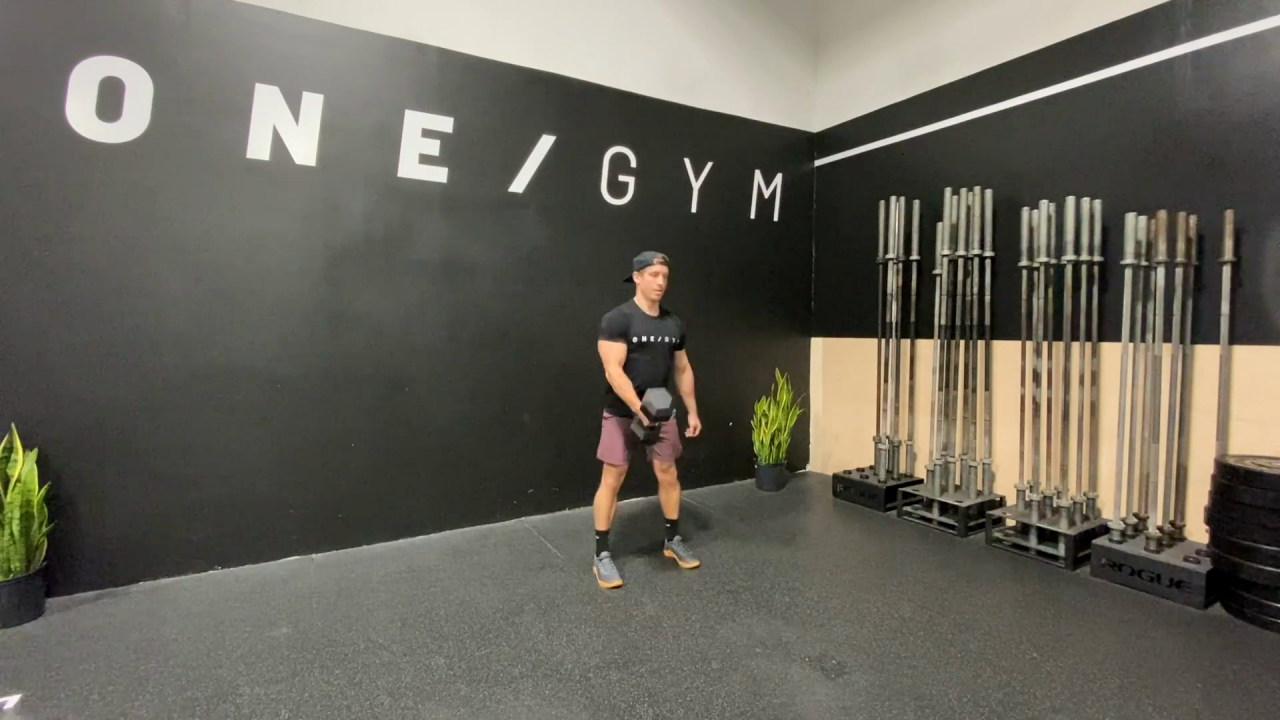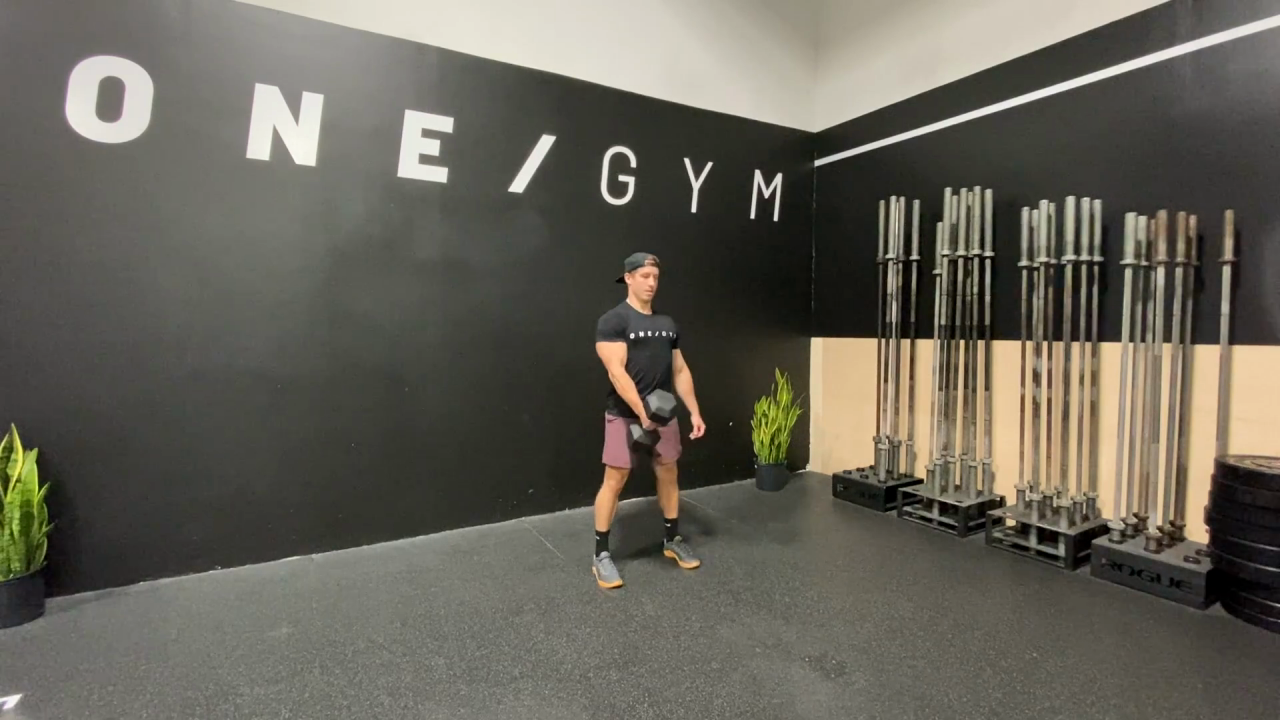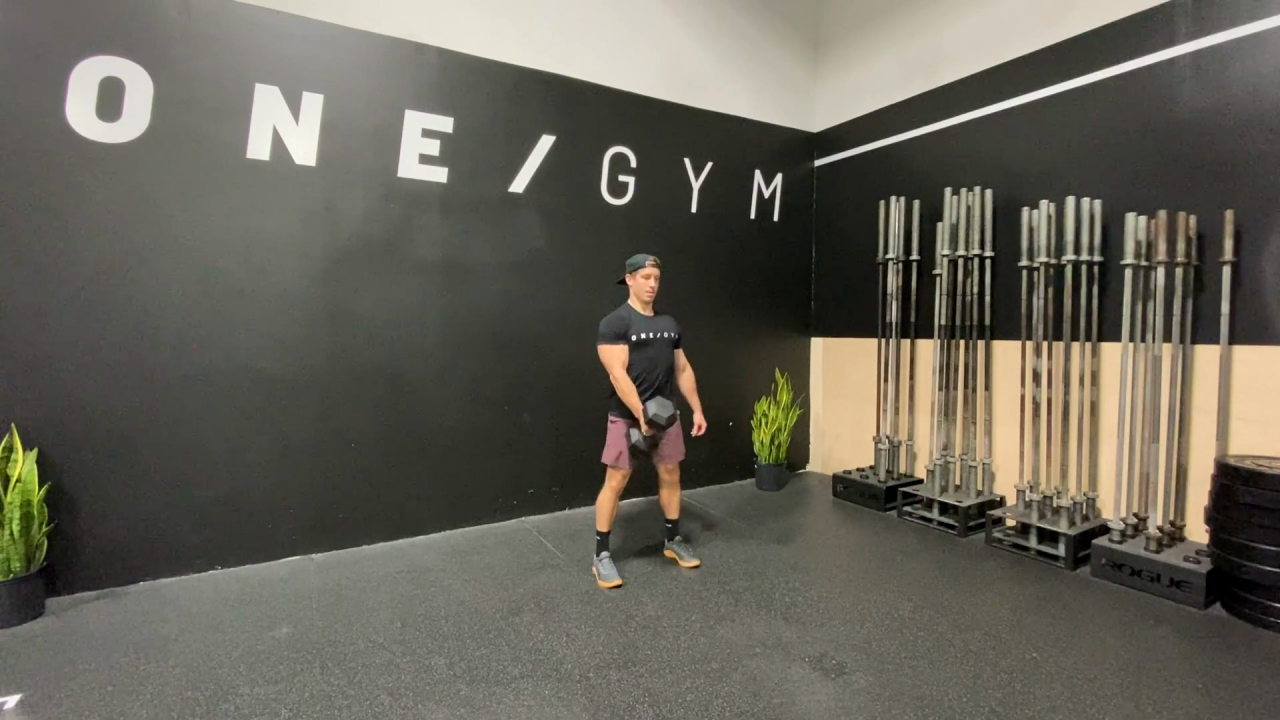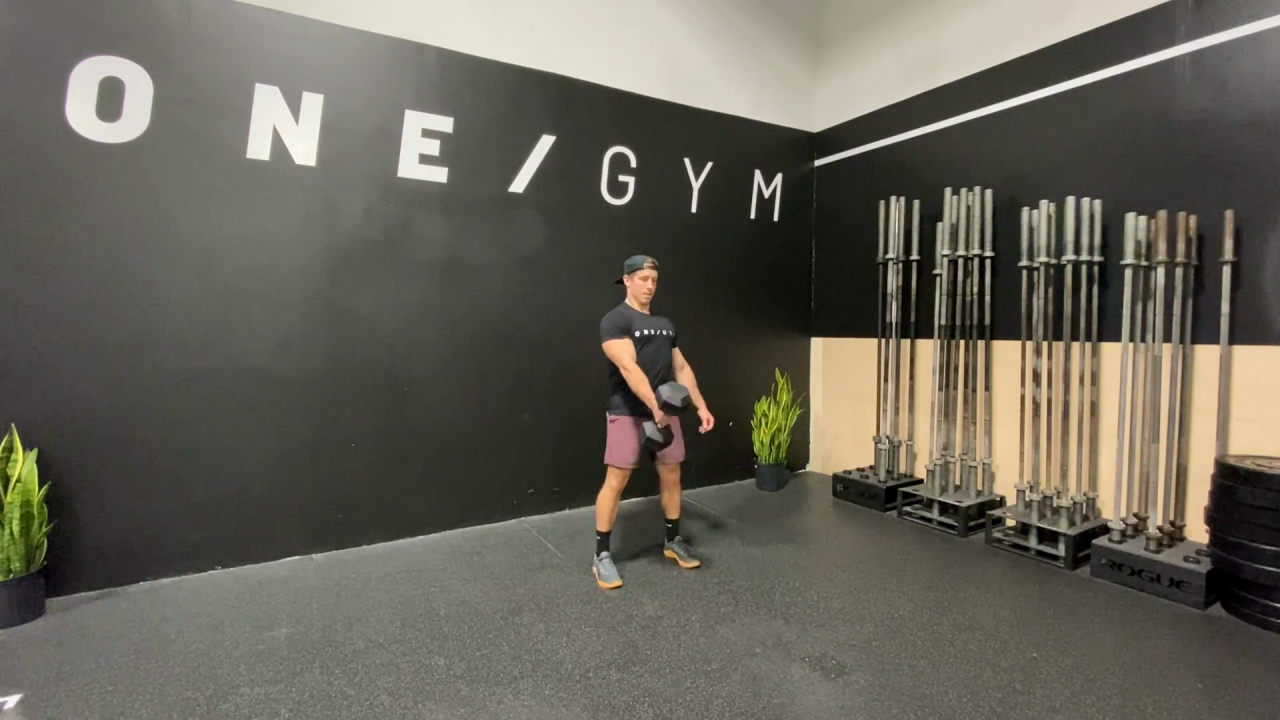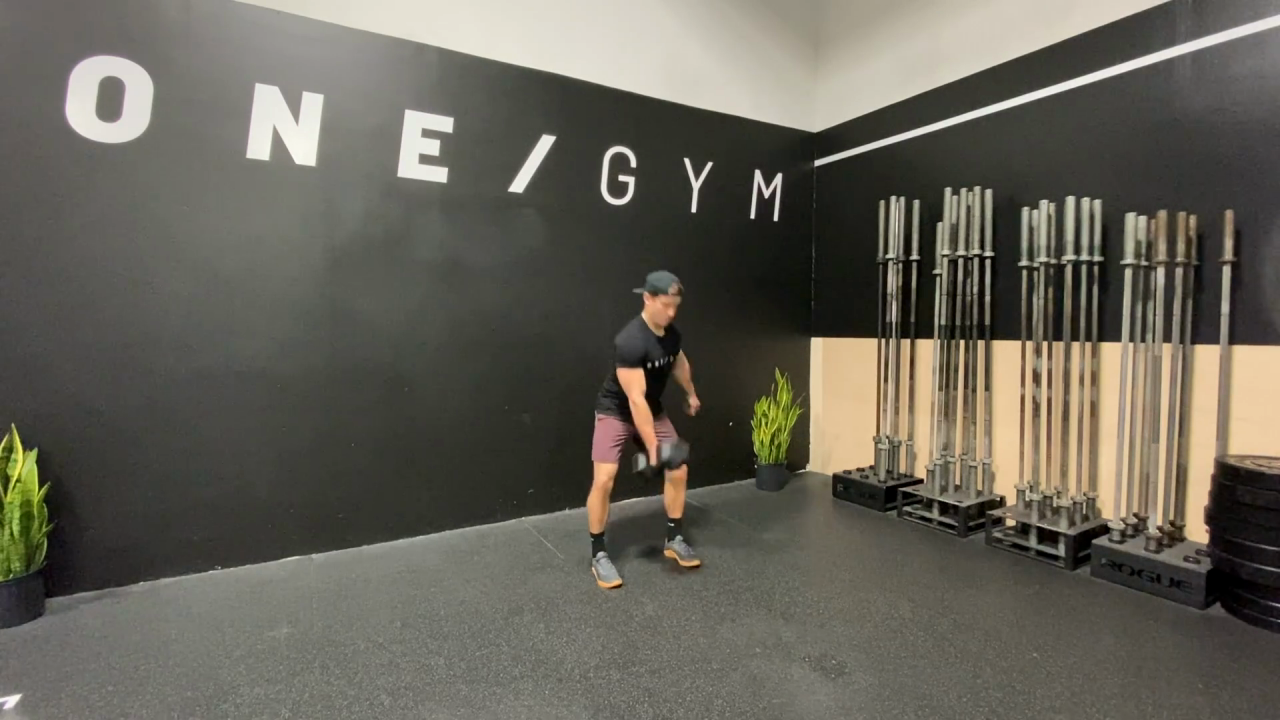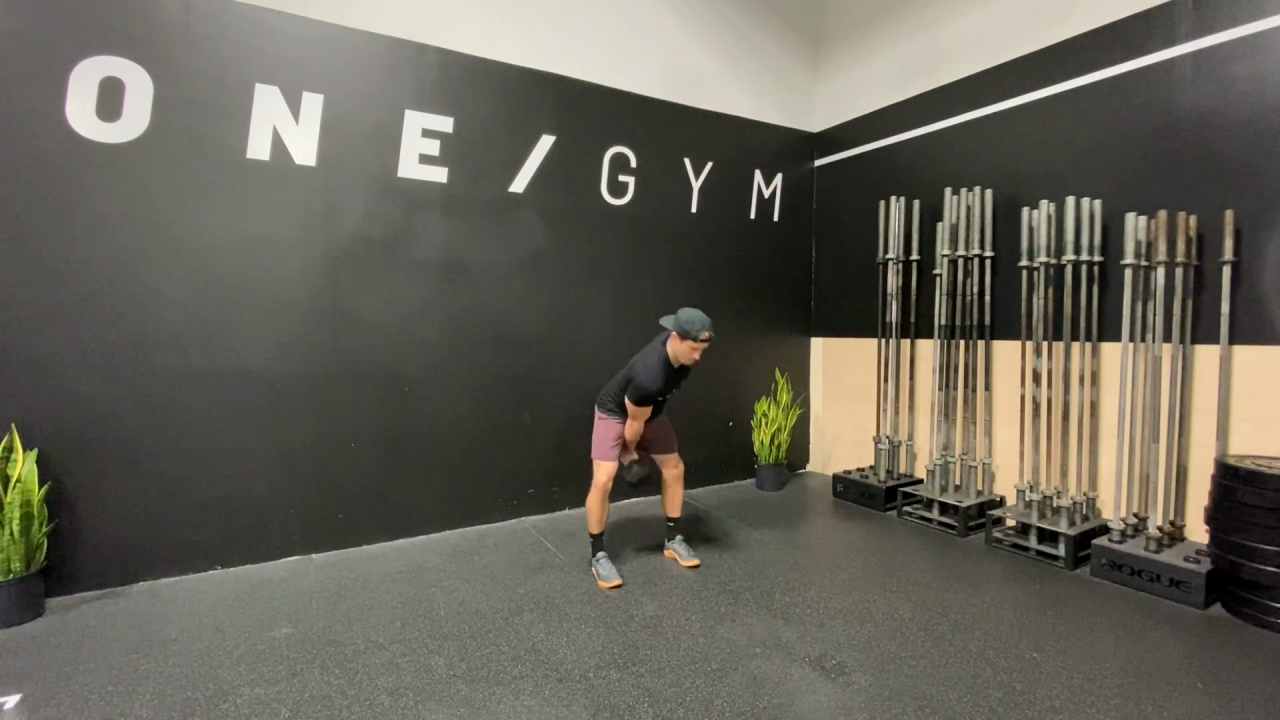
dt=0.3s
person 1, frame 1
left shoulder: (675, 324)
right shoulder: (618, 319)
left elbow: (683, 370)
right elbow: (613, 370)
left wrist: (692, 411)
right wrist: (639, 409)
right hip: (621, 414)
left knee: (668, 475)
right knee: (612, 480)
left ankle: (673, 540)
right ankle: (602, 555)
person 1, frame 2
left shoulder: (667, 323)
right shoulder: (613, 321)
left elbow: (680, 371)
right elbow: (616, 372)
left wrist: (695, 412)
right wrist: (642, 412)
right hip: (625, 416)
left knee: (669, 476)
right knee: (615, 481)
left ankle: (672, 541)
right ankle: (601, 554)
person 1, frame 3
left shoulder: (669, 324)
right shoulder: (614, 323)
left elbow: (683, 369)
right elbow: (618, 374)
left wrist: (697, 409)
right wrist: (641, 416)
right hip: (627, 417)
left knee: (671, 476)
right knee: (616, 482)
left ankle: (673, 540)
right ankle: (601, 555)
person 1, frame 4
left shoulder: (664, 324)
right shoulder: (616, 320)
left elbow: (681, 368)
right elbow: (628, 367)
left wrist: (701, 406)
right wrist: (654, 406)
left hip: (665, 412)
right hip: (627, 414)
left knee: (671, 476)
right knee: (616, 481)
left ankle: (673, 540)
right ankle: (602, 555)
person 1, frame 5
left shoulder: (671, 331)
right shoulder: (631, 341)
left elbow: (680, 362)
right elbow: (635, 398)
left wrist: (691, 394)
right wrist: (653, 450)
left hip: (653, 411)
right hip: (615, 413)
left knee: (679, 470)
right knee: (604, 481)
left ankle: (674, 539)
right ankle: (598, 554)
person 1, frame 6
left shoulder: (682, 350)
right shoulder: (649, 375)
right elbow: (634, 423)
right wrist: (628, 451)
left hip: (651, 412)
right hip: (614, 413)
left knee: (675, 470)
right knee: (603, 482)
left ankle: (673, 540)
right ankle: (598, 555)
